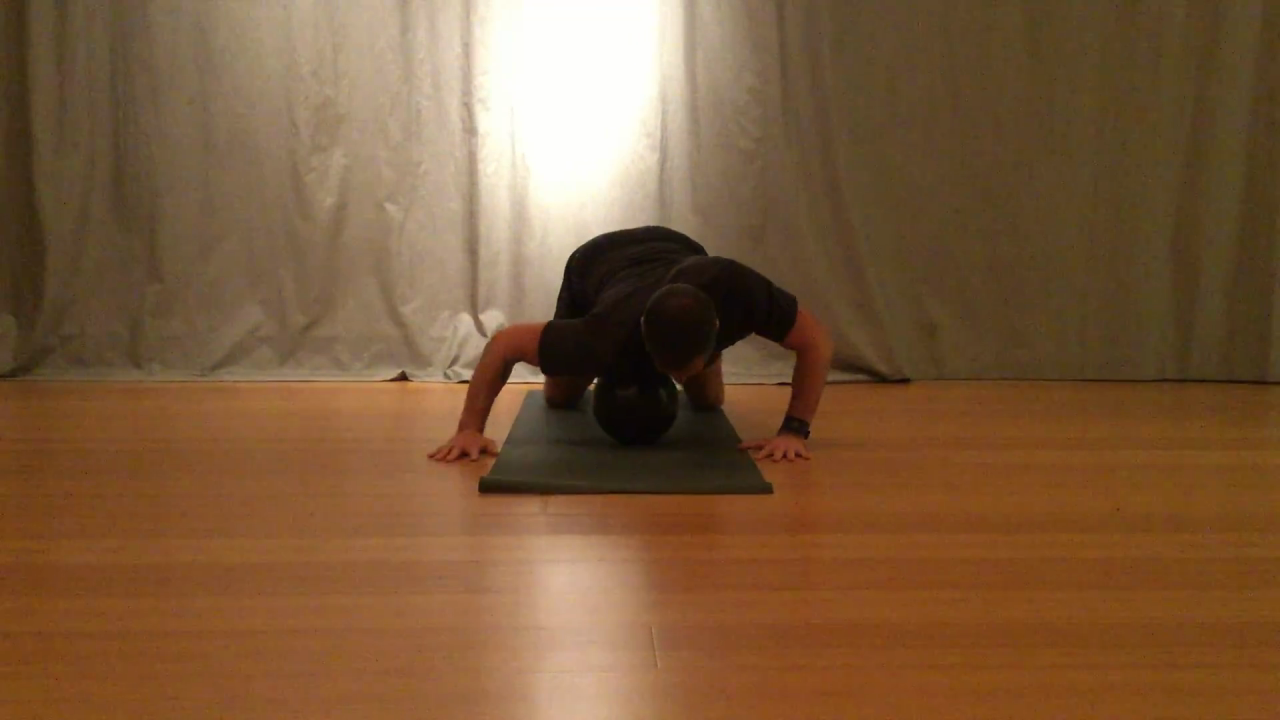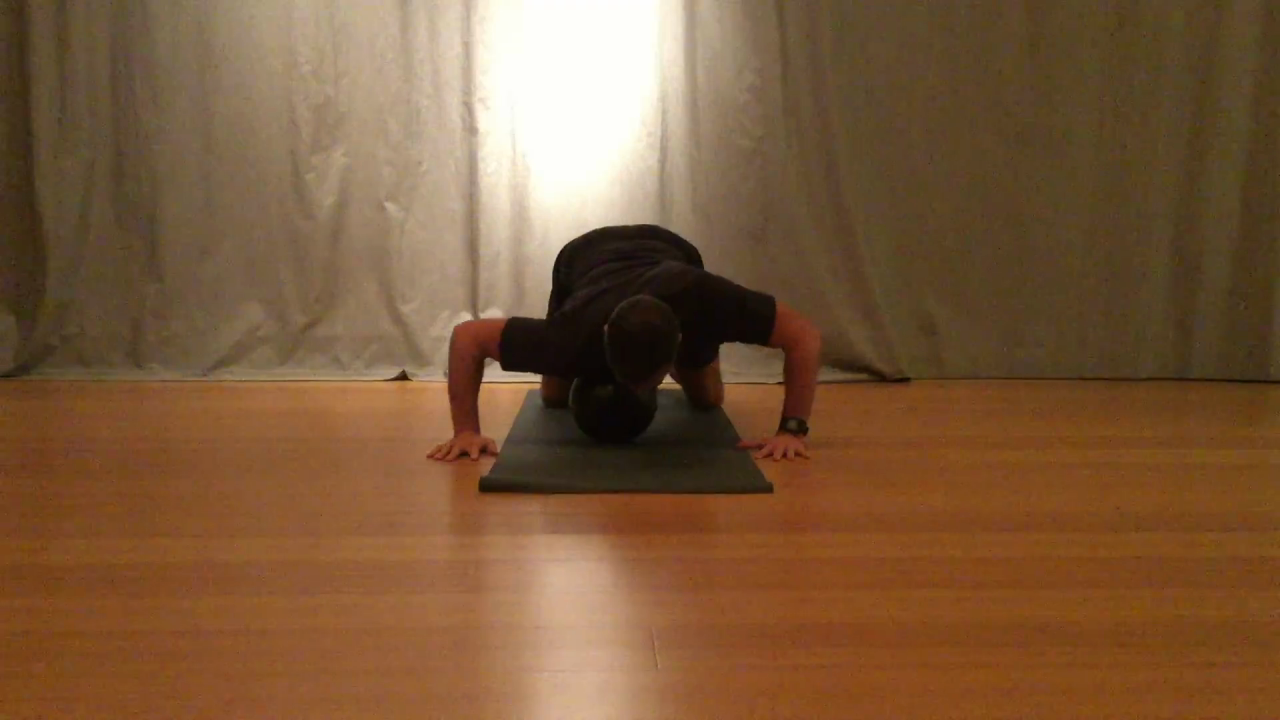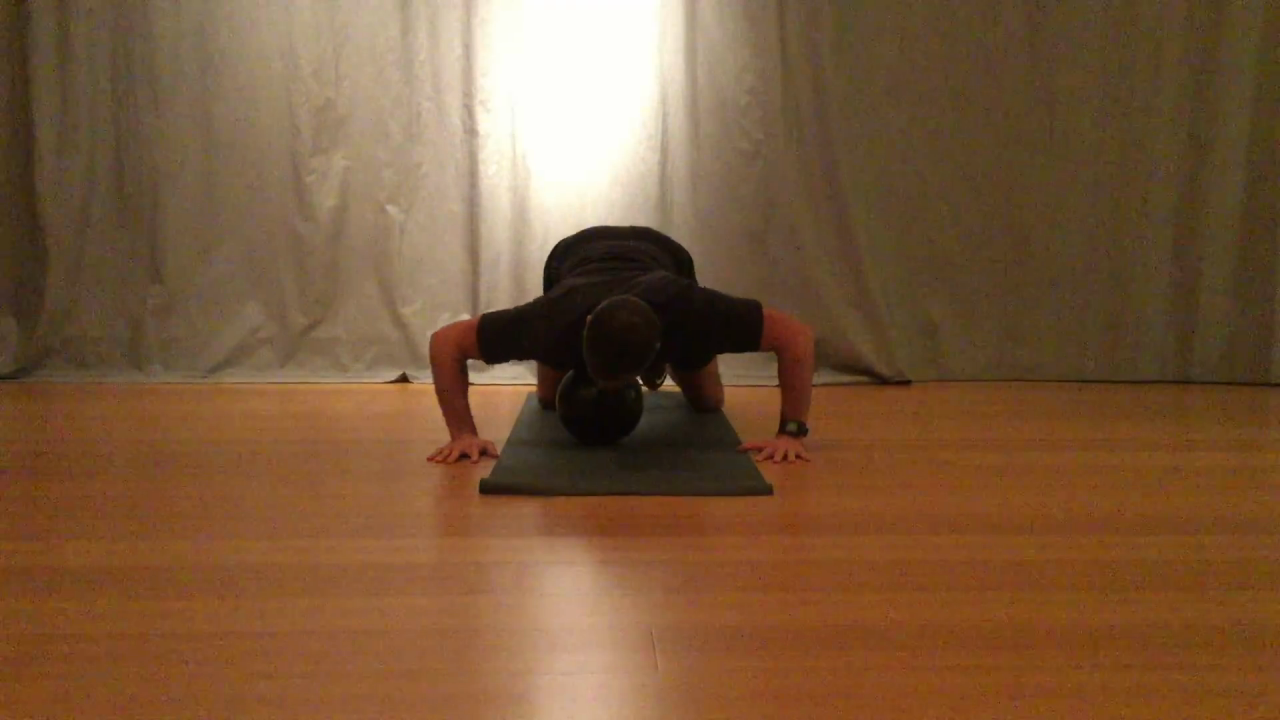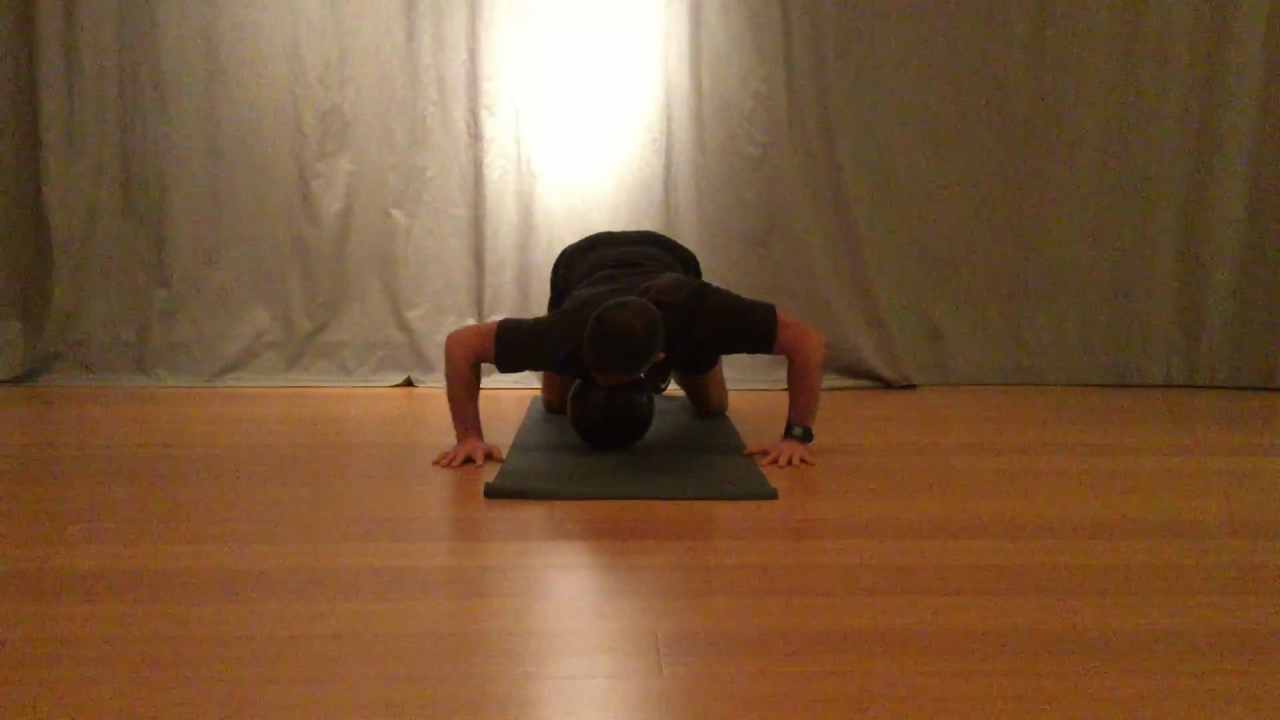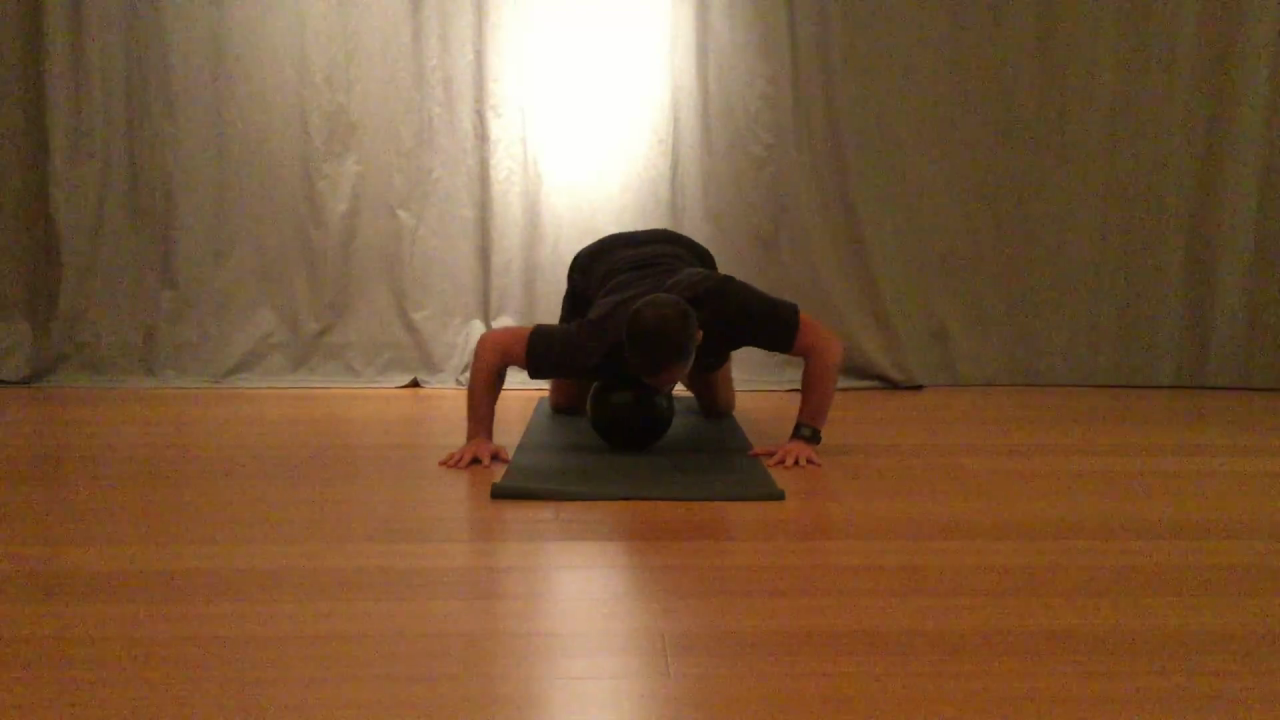
dt=0.5s
person 1, frame 1
left shoulder: (733, 289)
right shoulder: (608, 336)
left elbow: (817, 343)
right elbow: (503, 343)
left wrist: (794, 430)
right wrist: (470, 427)
left hip: (676, 255)
right hip: (594, 265)
left knee: (709, 400)
right knee: (559, 398)
person 1, frame 2
left shoulder: (701, 299)
right shoulder: (575, 336)
left elbow: (804, 337)
right elbow: (466, 336)
left wrist: (792, 429)
right wrist: (466, 429)
left hip: (668, 253)
right hip: (582, 258)
left knee: (708, 398)
right knee: (555, 397)
left ankle: (682, 374)
person 1, frame 3
left shoulder: (685, 308)
right shoulder: (554, 321)
left elbow: (797, 337)
right elbow: (444, 342)
left wrist: (791, 431)
right wrist: (462, 433)
left hip: (660, 256)
left knee: (708, 401)
right knee: (550, 399)
left ankle: (665, 366)
person 1, frame 4
left shoulder: (697, 310)
right shoulder: (569, 331)
left elbow: (808, 342)
right elbow: (460, 344)
left wrist: (796, 435)
right wrist: (469, 436)
left hip: (668, 259)
right hip: (582, 263)
left knee: (712, 404)
right knee: (555, 403)
left ankle: (673, 371)
person 1, frame 5
left shoulder: (725, 304)
right shoulder: (600, 337)
left elbow: (825, 346)
right elbow: (490, 345)
left wrist: (805, 436)
right wrist: (478, 437)
left hip: (681, 259)
right hip: (597, 265)
left knee: (719, 405)
right knee: (564, 404)
